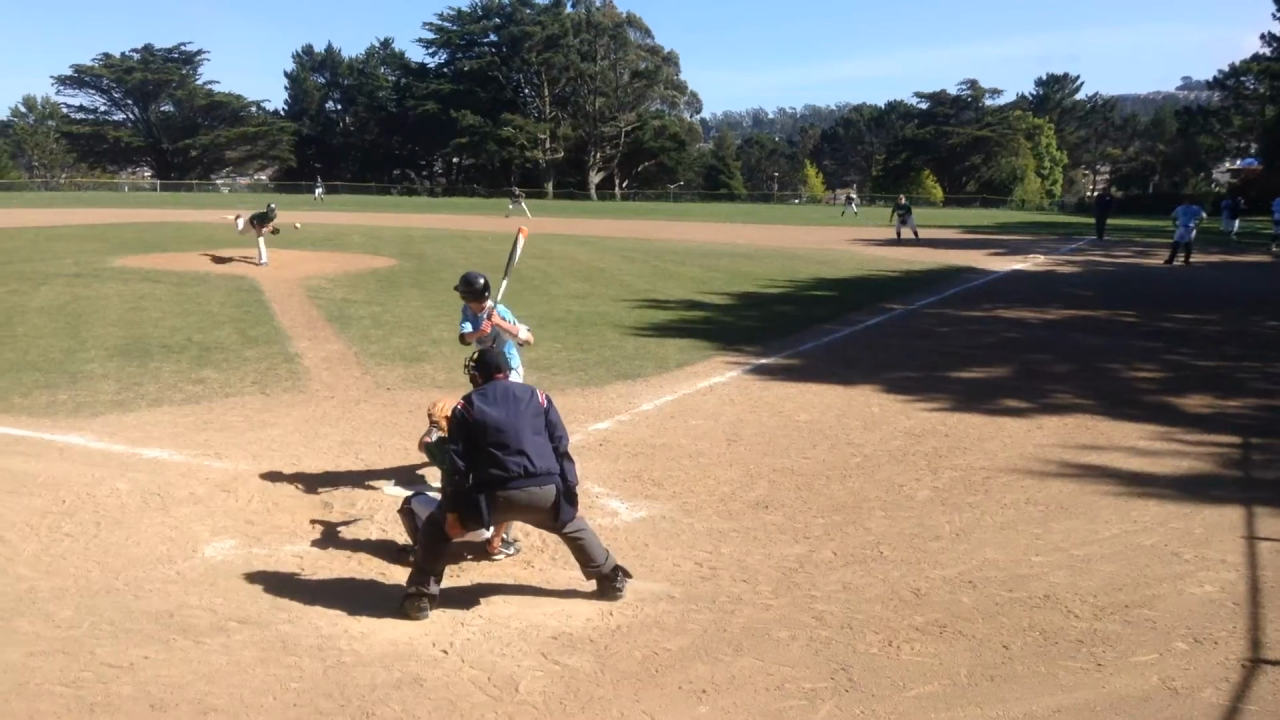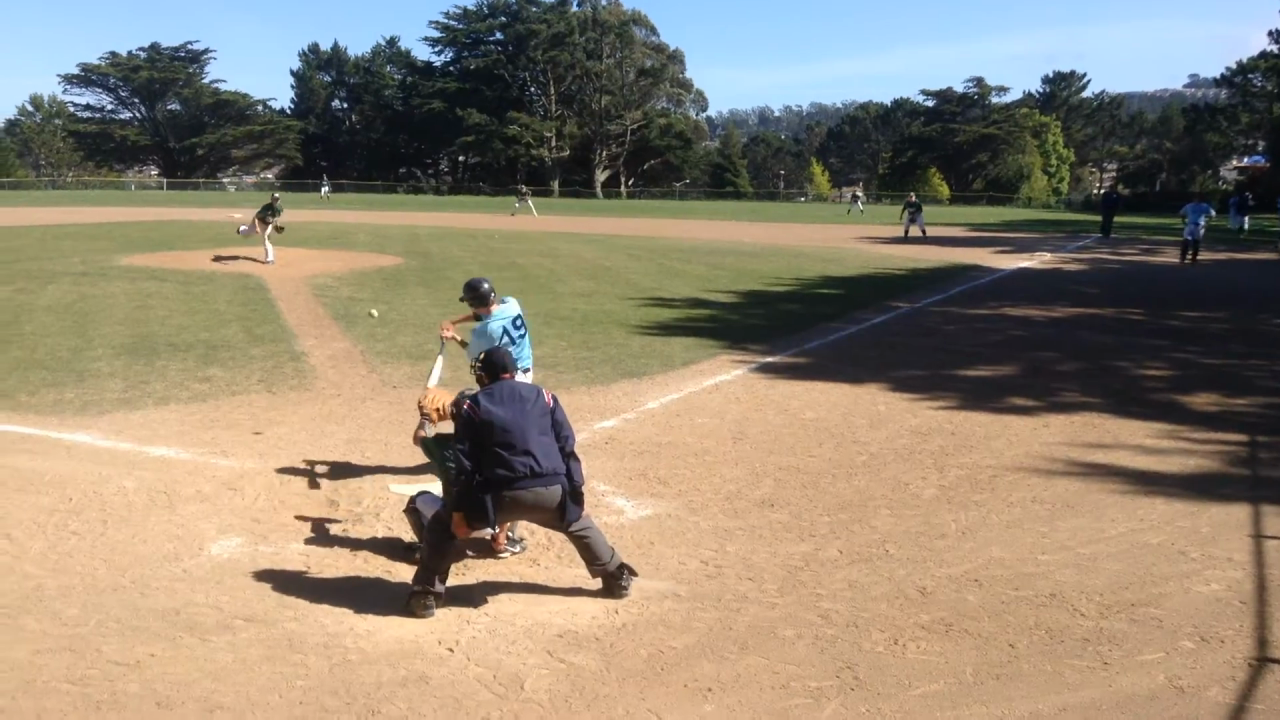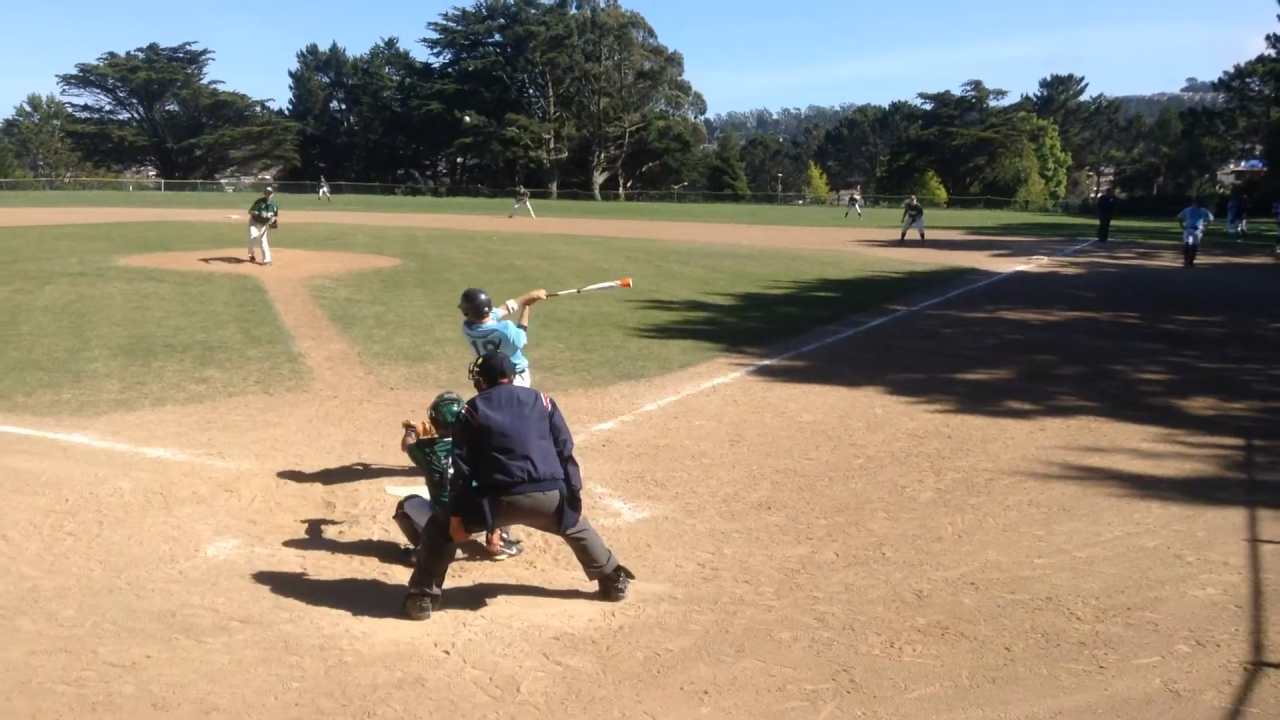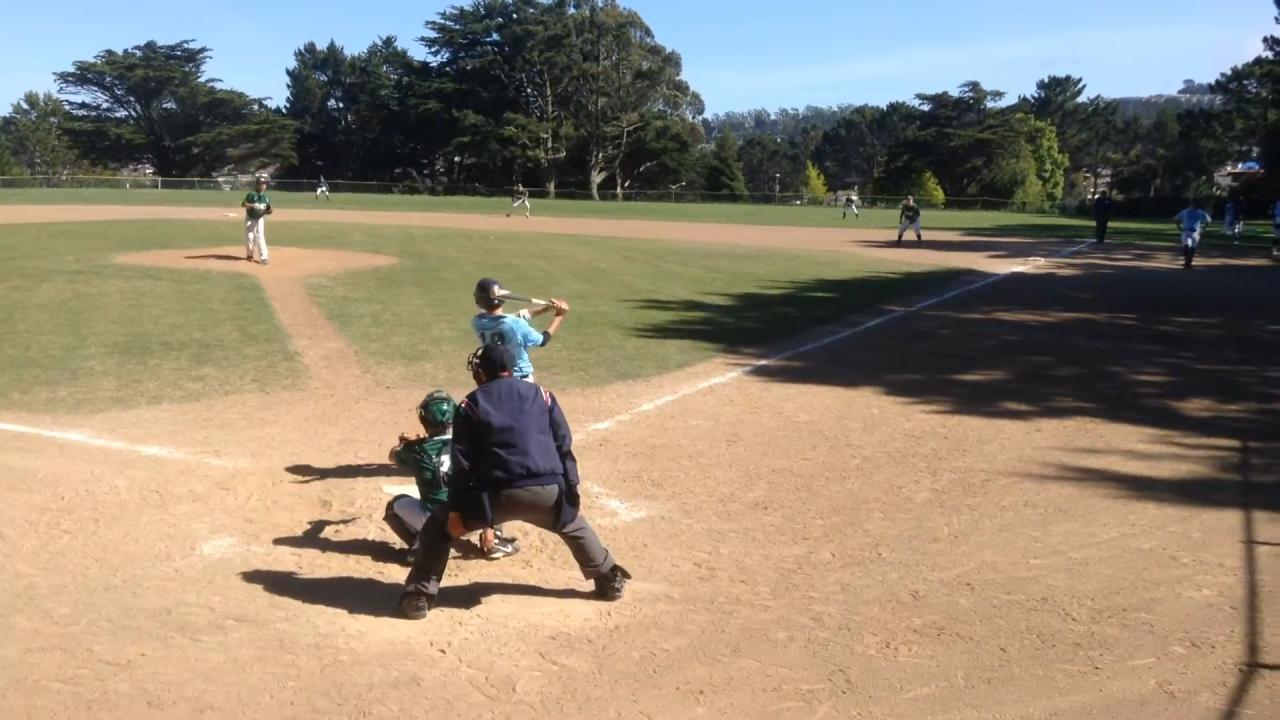
dt=0.2s
person 1, frame 1
left shoulder: (467, 407)
right shoulder: (537, 396)
left elbow: (459, 465)
right elbow: (561, 448)
left wrist: (452, 511)
right wrist: (569, 494)
left hip: (497, 495)
right hip: (545, 492)
left knee: (436, 527)
right knee: (572, 523)
left ankle: (421, 597)
right ankle: (611, 580)
person 1, frame 2
left shoulder: (473, 406)
right shoulder: (543, 396)
left elbow: (465, 464)
right elbow: (567, 447)
left wrist: (459, 511)
right wrist: (576, 493)
left hip: (503, 495)
right hip: (551, 492)
left knee: (442, 525)
right knee: (578, 521)
left ankle: (427, 595)
right ankle: (616, 578)
person 1, frame 3
left shoulder: (472, 411)
right shoulder: (542, 401)
left elbow: (463, 469)
right elbow: (566, 452)
left wrist: (457, 515)
right wrist: (574, 497)
left hip: (501, 500)
right hip: (550, 496)
left knee: (439, 528)
right knee: (576, 523)
left ankle: (422, 597)
right ankle: (613, 580)
person 1, frame 4
left shoulder: (471, 405)
right shoulder: (542, 395)
left elbow: (462, 464)
right elbow: (564, 447)
left wrist: (455, 510)
right wrist: (571, 492)
left hip: (501, 494)
right hip: (549, 491)
left knee: (438, 526)
right knee: (573, 521)
left ankle: (419, 596)
right ankle: (609, 579)
